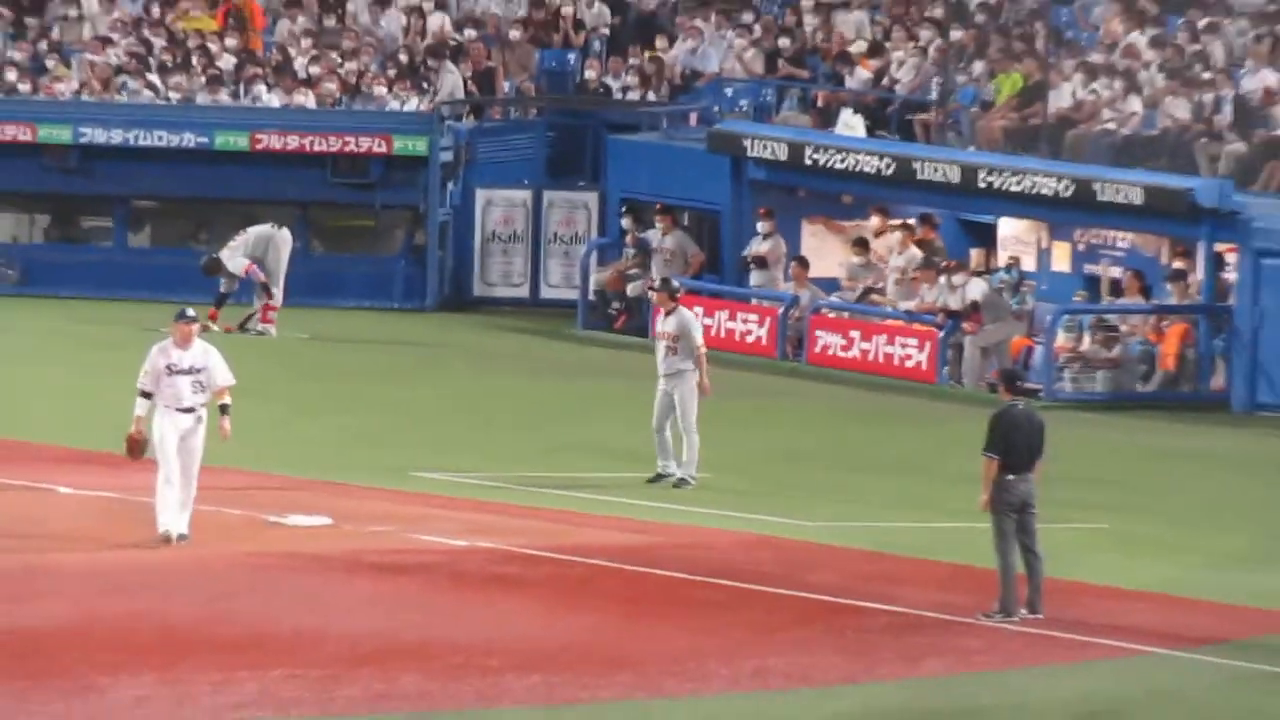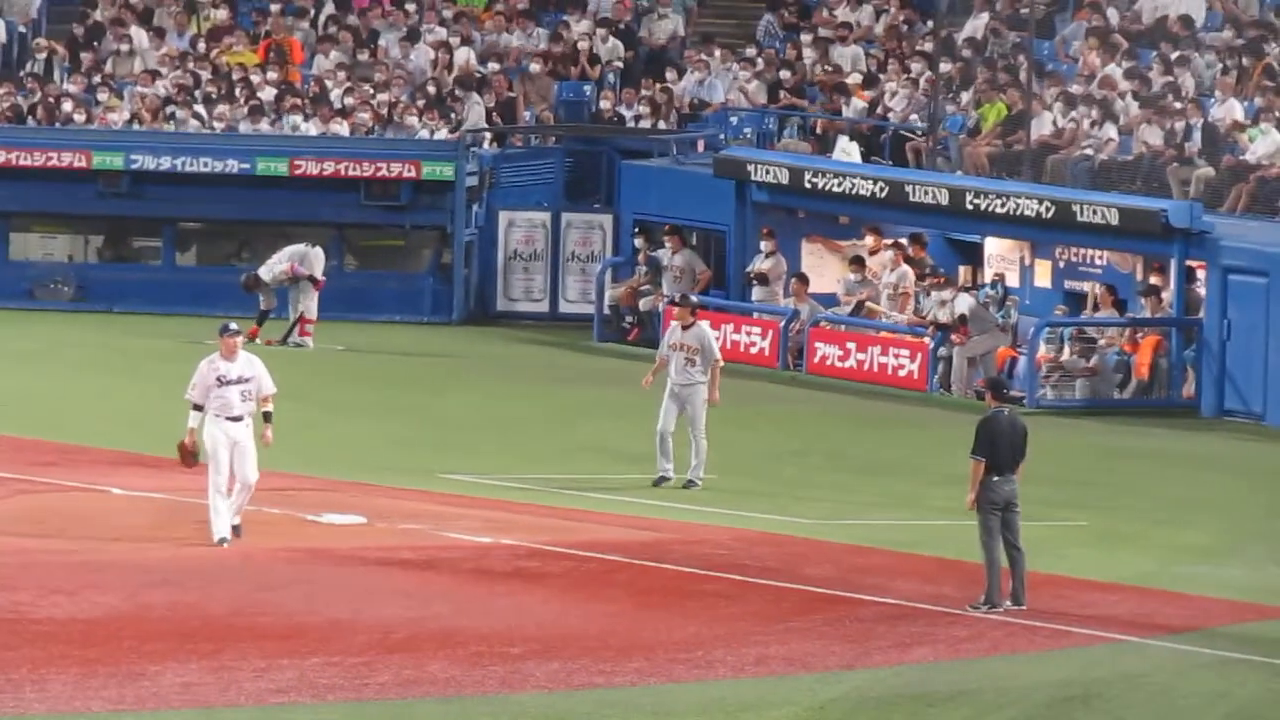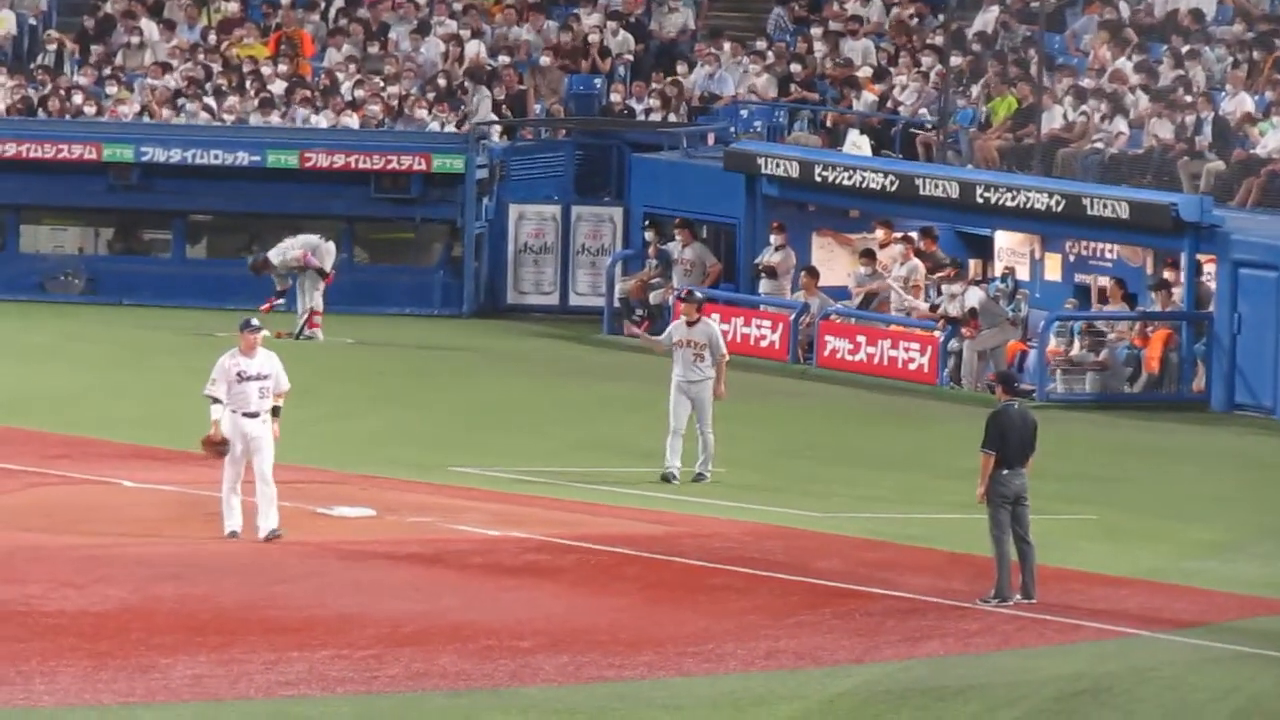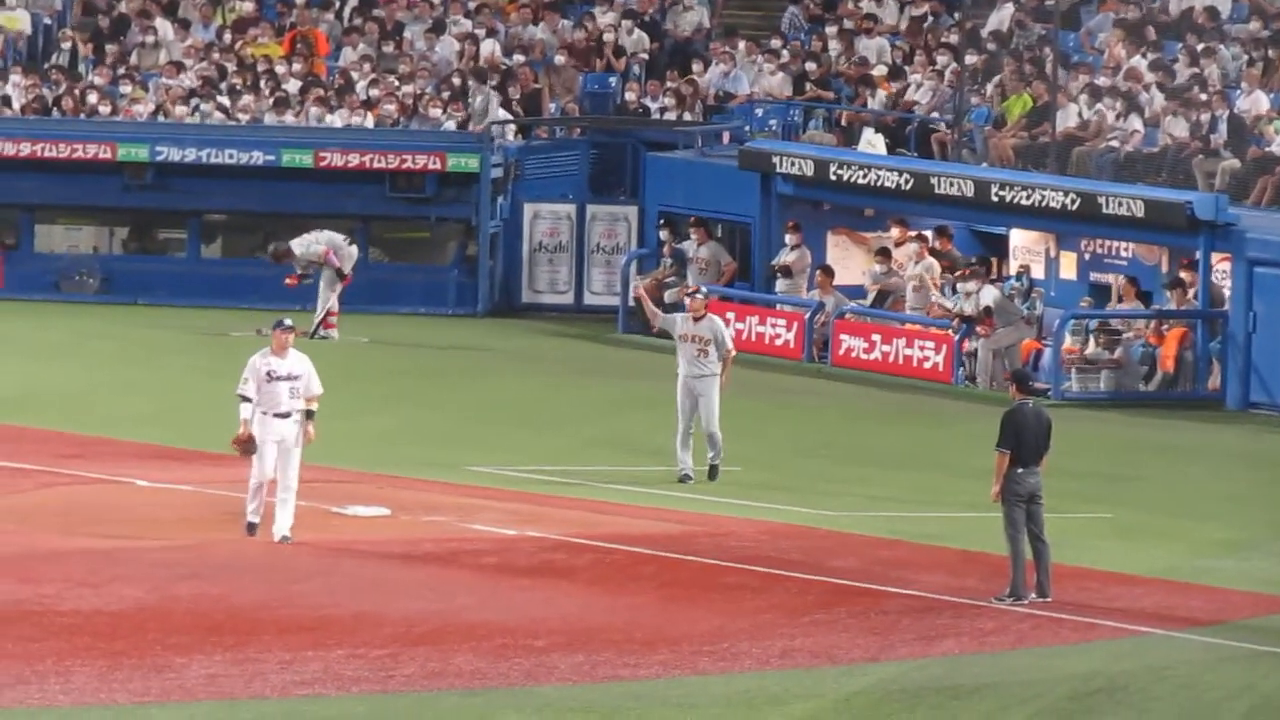
dt=0.3s
person 1, frame 1
left shoulder: (1001, 417)
right shoulder: (1035, 418)
left elbow: (992, 458)
right elbow: (1037, 457)
left wrist: (986, 491)
left hip: (1006, 485)
right hip: (1027, 485)
left knee: (1006, 549)
right knee: (1030, 547)
left ankle: (1007, 608)
right ankle: (1034, 605)
person 1, frame 2
left shoulder: (988, 422)
right shoulder: (1019, 423)
left elbow: (979, 460)
right elbow: (1020, 460)
left wrist: (972, 491)
left hip: (991, 486)
right hip: (1011, 486)
left knee: (991, 545)
right knee: (1014, 543)
left ankle: (993, 600)
right ankle: (1018, 598)
person 1, frame 3
left shoulder: (998, 416)
right shoulder: (1029, 417)
left elbow: (989, 454)
right elbow: (1030, 453)
left wrist: (982, 485)
left hip: (1000, 479)
right hip: (1021, 480)
left knee: (1001, 538)
right knee: (1023, 537)
left ankle: (1003, 594)
right ankle: (1028, 592)
person 1, frame 4
left shoulder: (1012, 414)
right shoulder: (1043, 415)
left elbow: (1004, 453)
right elbow: (1044, 451)
left wrist: (997, 483)
left hip: (1015, 478)
right hip: (1035, 478)
left knee: (1016, 537)
right knee: (1038, 535)
left ankle: (1018, 592)
right ankle: (1043, 590)
person 2, frame 1
left shoulder: (208, 352)
right shoulder: (159, 352)
left elbow: (223, 387)
right elbow: (146, 389)
left wrist: (225, 417)
right wrist: (138, 420)
left hip: (196, 419)
right hip: (167, 417)
left knee: (189, 476)
right knee: (168, 473)
left ankle: (181, 527)
right ankle: (167, 528)
person 2, frame 2
left shoulder: (253, 362)
right shoulder: (208, 365)
left elbow: (266, 396)
right elbow: (197, 401)
left wrist: (268, 425)
right wrist: (191, 432)
left hip: (244, 426)
right hip: (217, 426)
left knee: (248, 478)
right knee: (219, 480)
left ankle: (233, 516)
right ankle: (221, 532)
person 2, frame 3
left shoulder: (271, 359)
right shoulder: (227, 361)
left elbow: (279, 392)
right elbow: (216, 396)
left wrist: (275, 420)
right wrist: (216, 425)
left hip: (262, 422)
right hip: (235, 422)
left knee: (265, 474)
right knee: (233, 477)
left ankle: (268, 527)
right ankle: (232, 525)
person 2, frame 4
left shoulder: (302, 361)
right shoulder: (258, 361)
left elbow: (312, 396)
right elbow: (246, 395)
left wrist: (309, 423)
right wrist: (245, 424)
left hip: (293, 424)
right hip: (265, 423)
left knee: (289, 480)
right knee: (262, 474)
left ankle: (283, 530)
right ankle: (253, 515)
person 3, frame 1
left shoulder: (686, 318)
right shoulder: (662, 317)
left elbow: (699, 350)
left wrist: (703, 377)
right wrist: (657, 375)
left hip: (685, 378)
right hip: (665, 379)
left knee: (688, 427)
right knee: (659, 425)
left ankle: (687, 475)
right ankle: (667, 468)
person 3, frame 2
left shoulder: (704, 332)
right shoulder: (672, 330)
left elbow: (716, 363)
right elbow: (664, 358)
left wrist: (714, 390)
right wrist: (651, 374)
left hip: (696, 388)
right hip: (674, 387)
left knee: (697, 434)
right knee: (663, 430)
left ankle: (695, 477)
right ankle: (665, 471)
person 3, frame 3
left shoulder: (710, 328)
right shoulder: (675, 327)
left elbow: (722, 357)
right elbow: (660, 344)
left wrist: (720, 384)
right wrist: (640, 334)
left hip: (703, 384)
right hip: (680, 384)
left knee: (705, 430)
right knee: (676, 428)
left ankle: (703, 470)
person 3, frame 4
left shoulder: (715, 324)
right shoulder: (679, 320)
left elbow: (728, 352)
left wrist: (722, 376)
left hip: (708, 381)
right hip: (685, 380)
left knee: (710, 428)
right knee: (684, 428)
left ankle: (715, 460)
right ankle: (686, 470)
